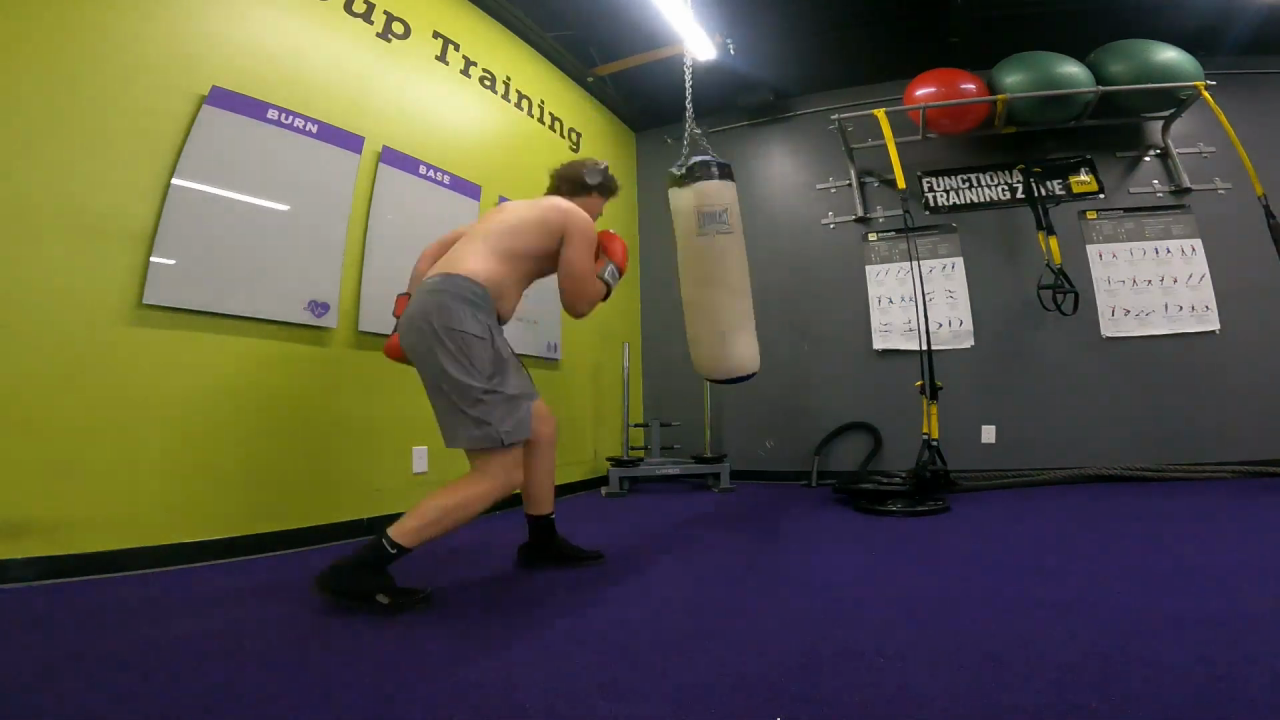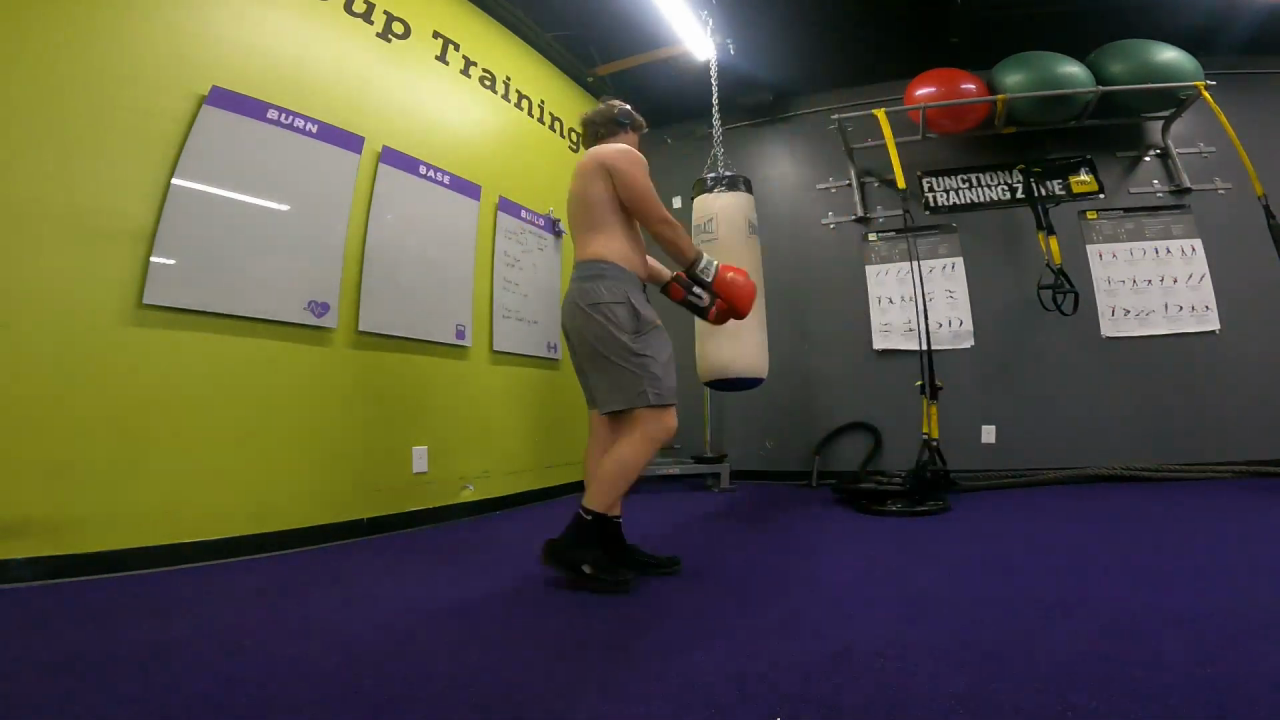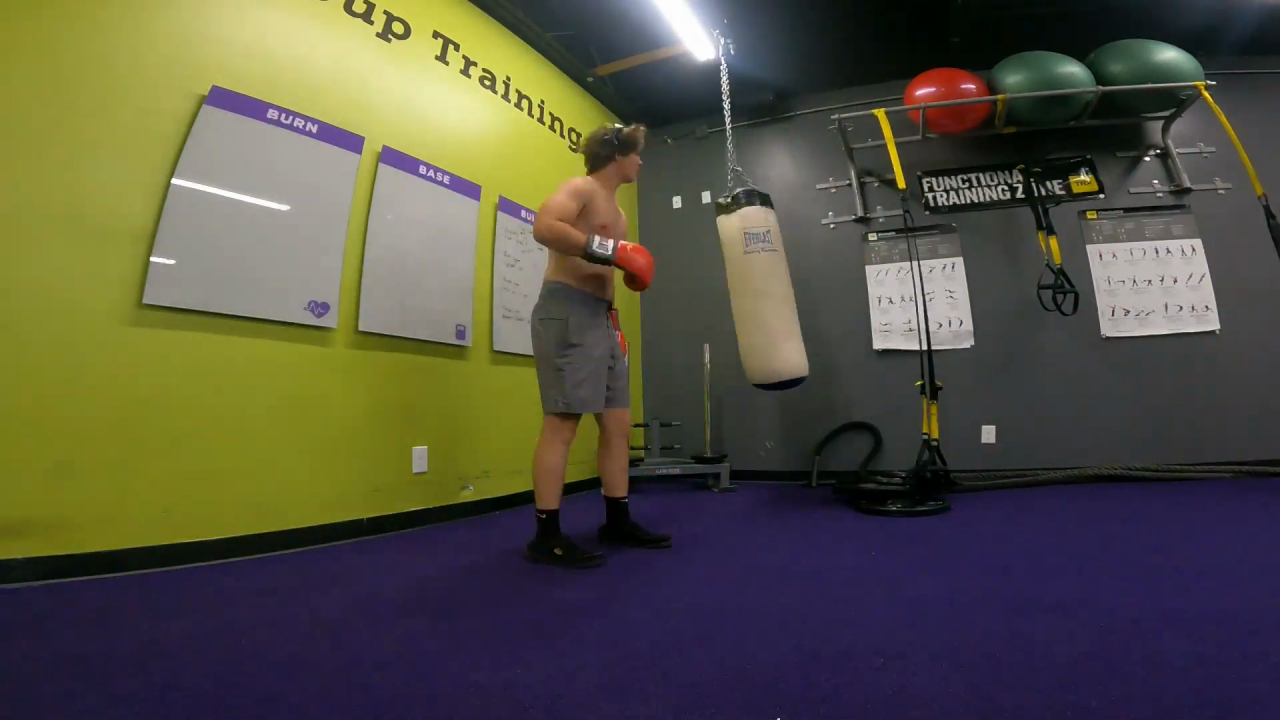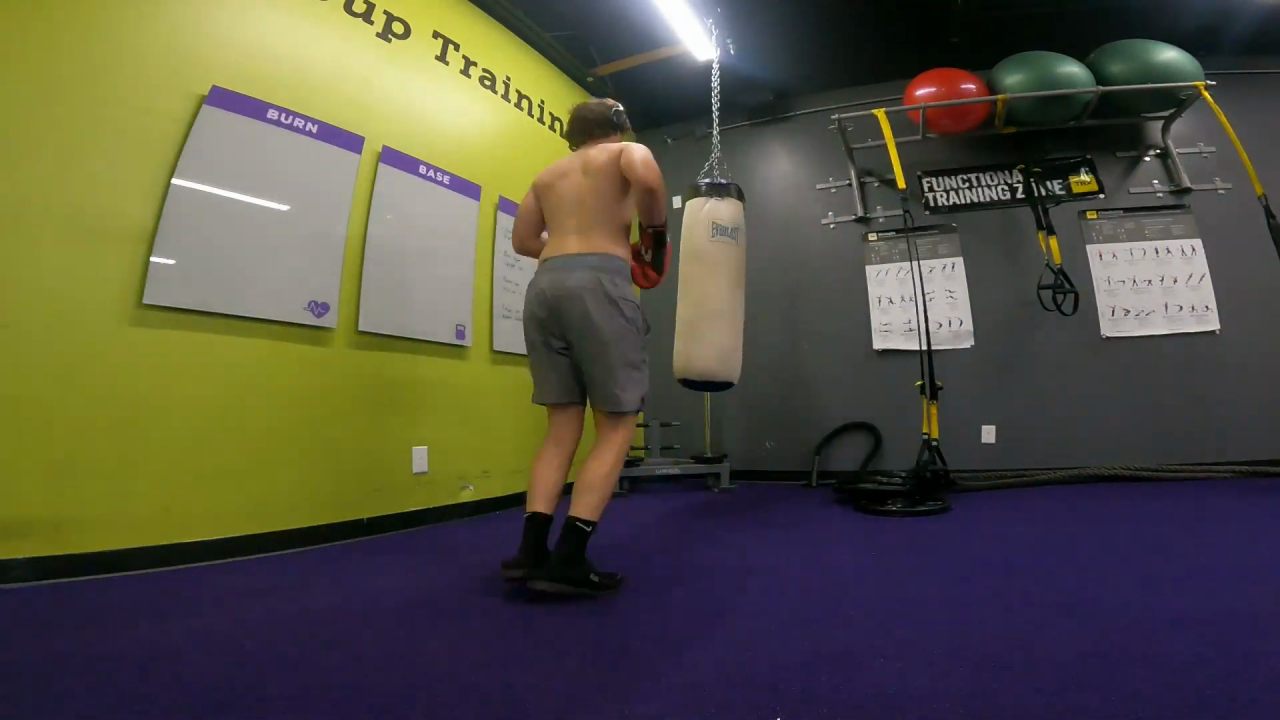
dt=1s
person 1, frame 1
left shoulder: (518, 213)
right shoulder: (576, 219)
left elbow: (433, 250)
right elbow: (580, 305)
left wrist: (407, 309)
right wrist: (608, 272)
right hip: (456, 322)
left knee: (542, 428)
right knee: (499, 475)
left ankle: (544, 541)
right ankle: (364, 566)
person 1, frame 2
left shoulder: (591, 171)
right shoulder: (620, 154)
right elbow: (658, 222)
left wrist: (689, 290)
right wrist: (706, 270)
left hip: (595, 299)
right hip: (610, 299)
left knee: (612, 428)
right knee: (656, 424)
left ankle: (609, 545)
right ankle: (578, 541)
person 1, frame 3
left shoulder: (614, 209)
right shoulder: (580, 189)
right elbow: (544, 229)
right wrist: (607, 250)
left hip: (598, 321)
right hip: (568, 313)
left knee: (618, 426)
right knee: (562, 424)
left ankle: (619, 523)
right ankle: (546, 536)
person 1, frame 4
left shoulder: (548, 174)
right shoulder: (630, 153)
left elbow: (522, 241)
right elbow: (649, 180)
right wrist: (655, 239)
left hip: (547, 289)
right hip: (602, 285)
left knee: (562, 431)
right knee: (617, 431)
left ankle: (532, 552)
right ankle: (569, 558)
